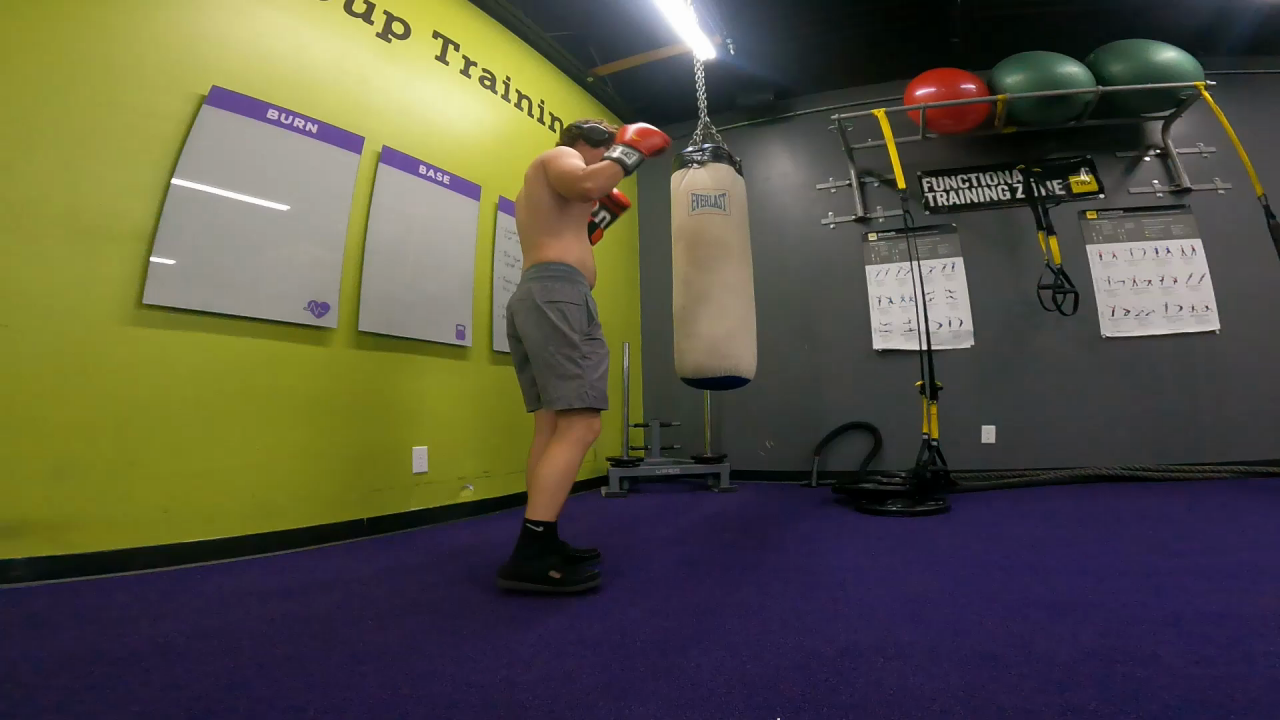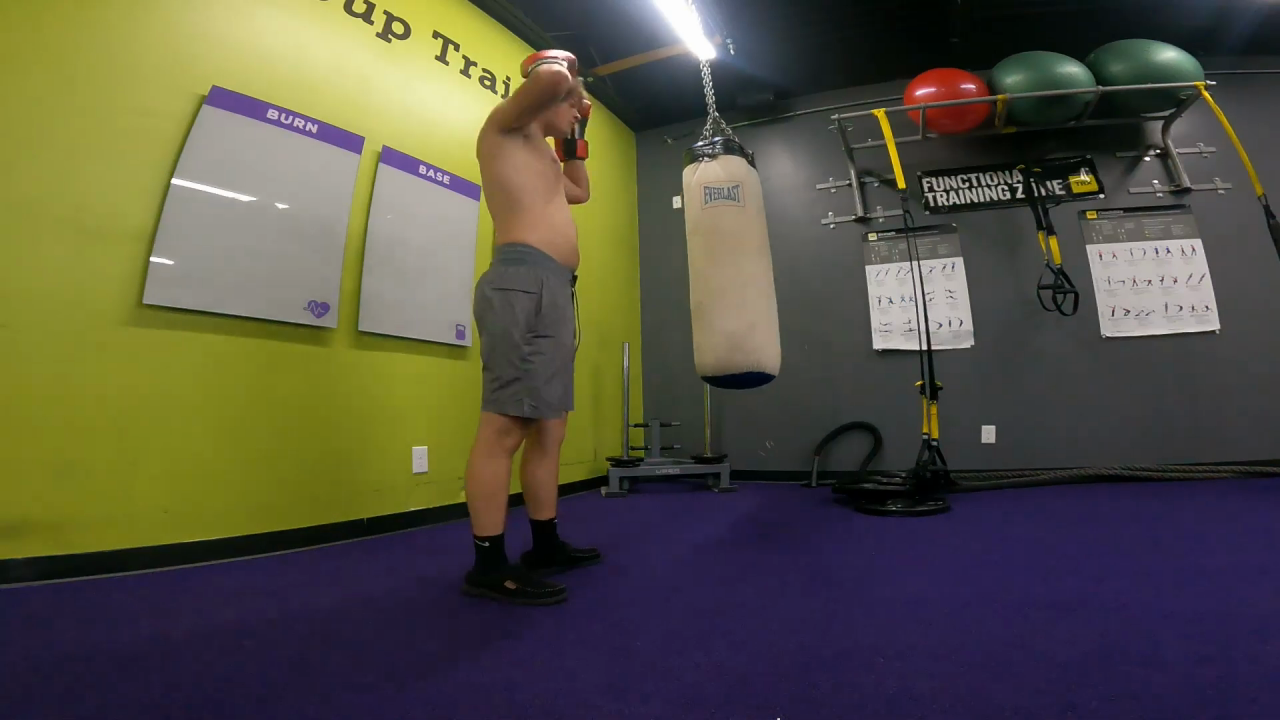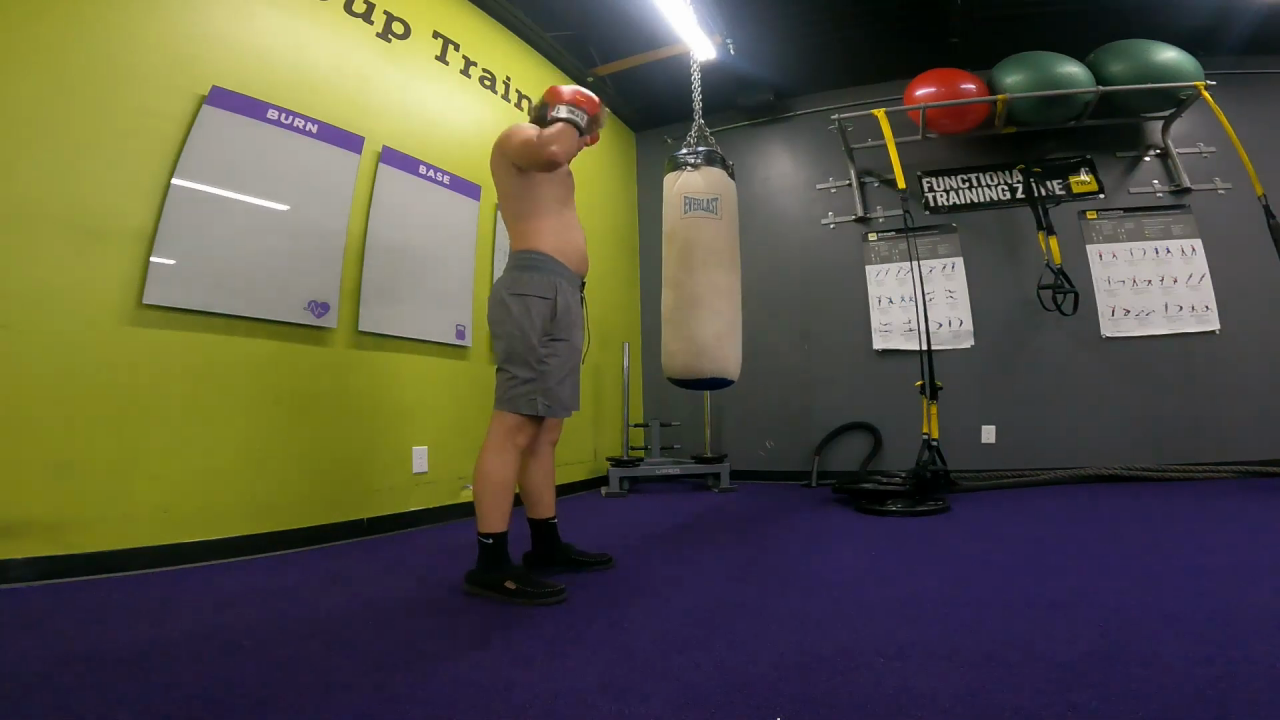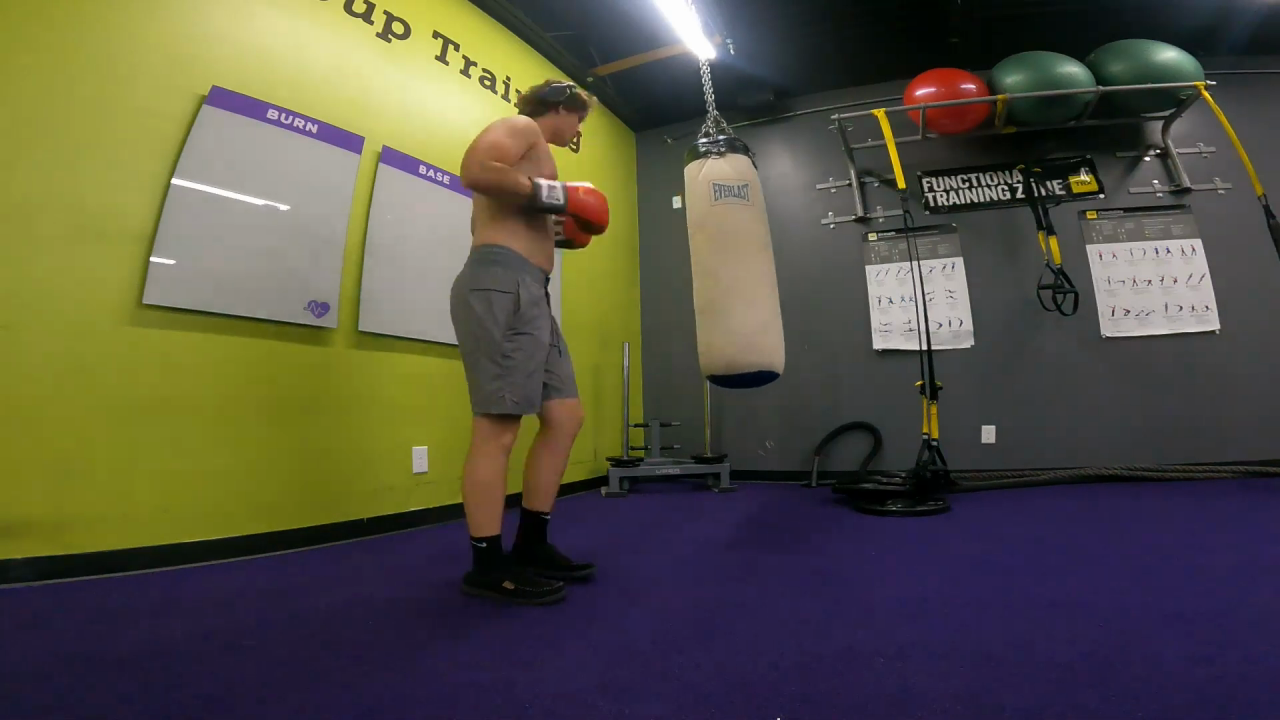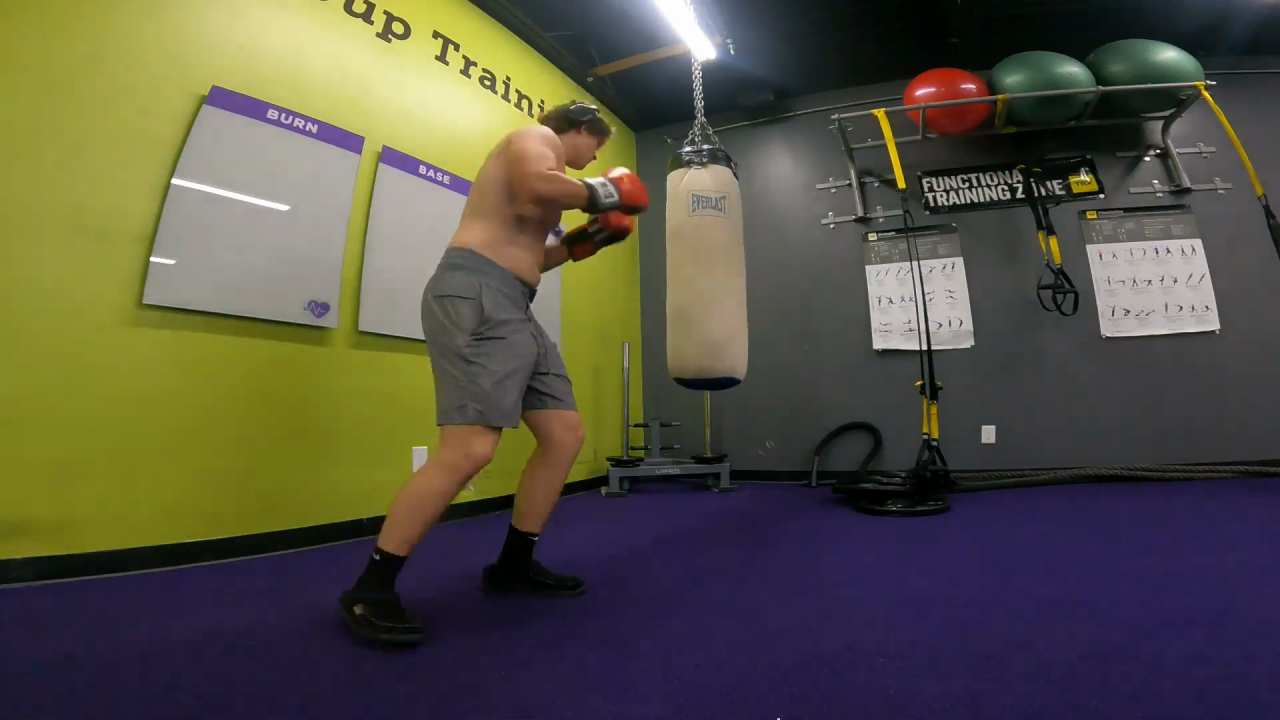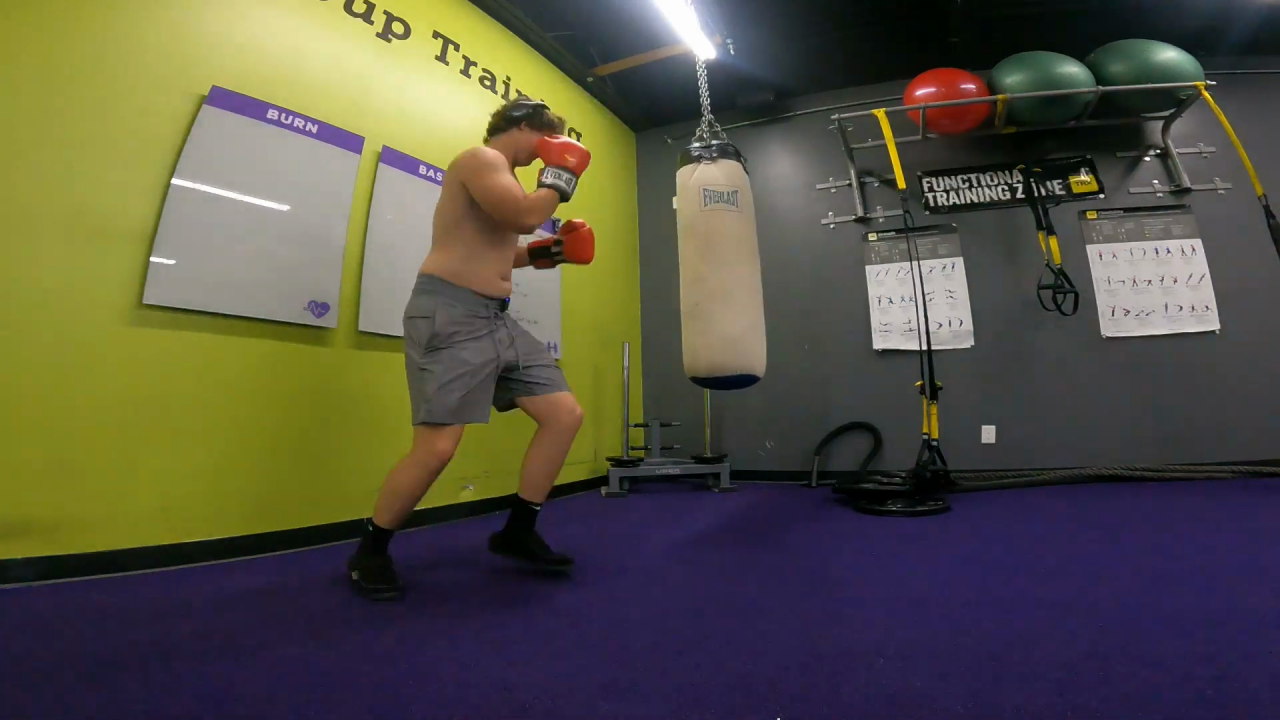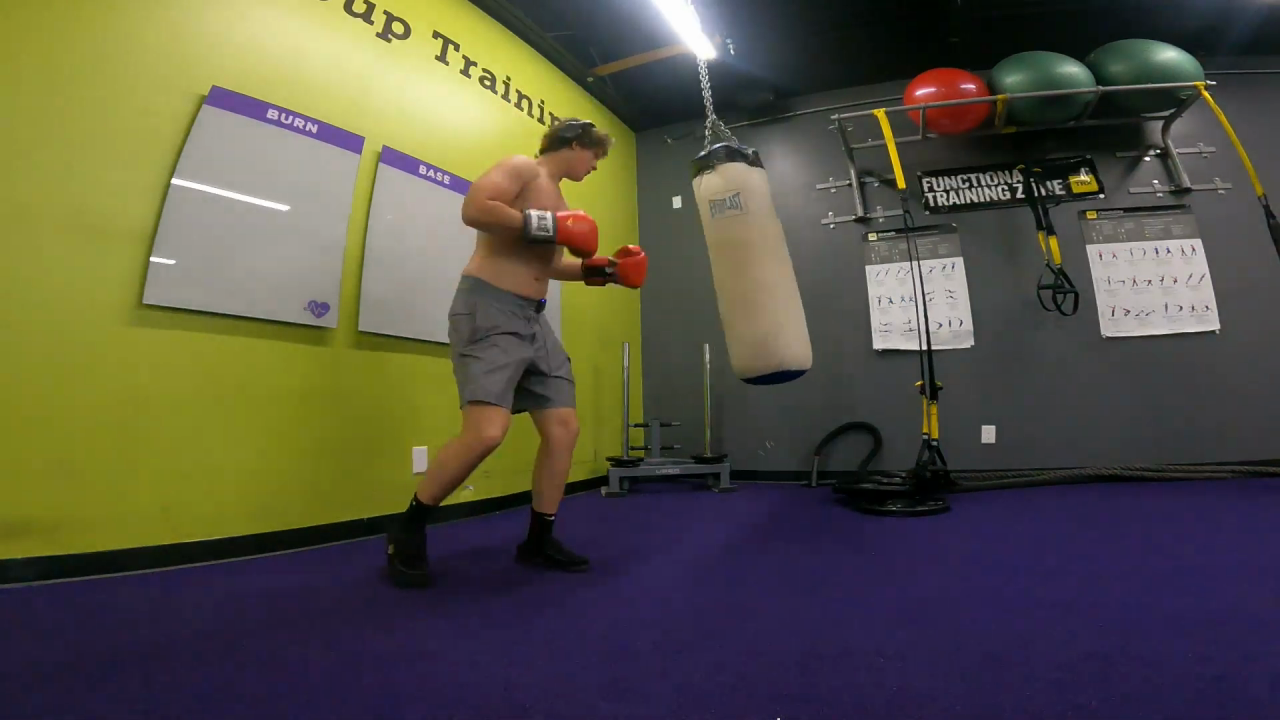
dt=0.1s
person 1, frame 1
left shoulder: (536, 191)
right shoulder: (560, 155)
right elbow: (586, 183)
left wrist: (599, 216)
right wrist: (622, 151)
left hip: (534, 298)
right hip: (557, 300)
left knee: (557, 432)
right knee: (578, 429)
left ankle: (542, 543)
right ankle: (528, 558)
person 1, frame 2
left shoulder: (542, 164)
right shoulder: (507, 125)
left elbow: (579, 192)
right elbow: (552, 82)
left wrist: (574, 137)
right wrist: (556, 67)
left hip: (546, 292)
right hip: (528, 288)
left knee: (547, 429)
right knee: (504, 432)
left ankle: (547, 545)
right ankle: (488, 567)
person 1, frame 3
left shoulder: (543, 161)
right shoulder: (524, 135)
right elbow: (549, 151)
right wrist: (573, 114)
left hip: (554, 298)
right hip: (539, 295)
left knee: (544, 432)
right knee: (515, 429)
left ankle: (547, 547)
right ankle: (490, 565)
person 1, frame 4
left shoulder: (531, 155)
right shoulder: (516, 130)
right elbow: (474, 169)
left wrist: (560, 229)
right wrist: (552, 196)
left hip: (521, 294)
right hip: (502, 289)
left knee: (565, 419)
right knee: (497, 432)
left ankle: (531, 544)
right ankle: (487, 567)
person 1, frame 5
left shoulder: (548, 185)
right shoulder: (529, 144)
right elbow: (545, 189)
left wrist: (590, 236)
right wrist: (602, 190)
left hip: (514, 315)
right hip: (474, 299)
left knee: (567, 436)
right knee: (470, 450)
left ankle: (515, 563)
person 1, frame 6
left shoulder: (497, 175)
right shoulder: (479, 160)
right elbow: (518, 216)
left wrist: (545, 252)
right wrist: (557, 180)
left hip: (493, 318)
right hip: (447, 319)
left knee: (565, 415)
right knee: (436, 449)
left ankle: (518, 530)
right ankle: (372, 550)
person 1, frame 7
left shoulder: (550, 188)
right shoulder: (522, 168)
right elbow: (475, 207)
left wrist: (600, 270)
right wrist: (550, 227)
left hip: (528, 319)
right hip: (487, 314)
left knee: (565, 431)
right knee: (484, 433)
left ankle: (539, 541)
right ankle: (410, 525)
